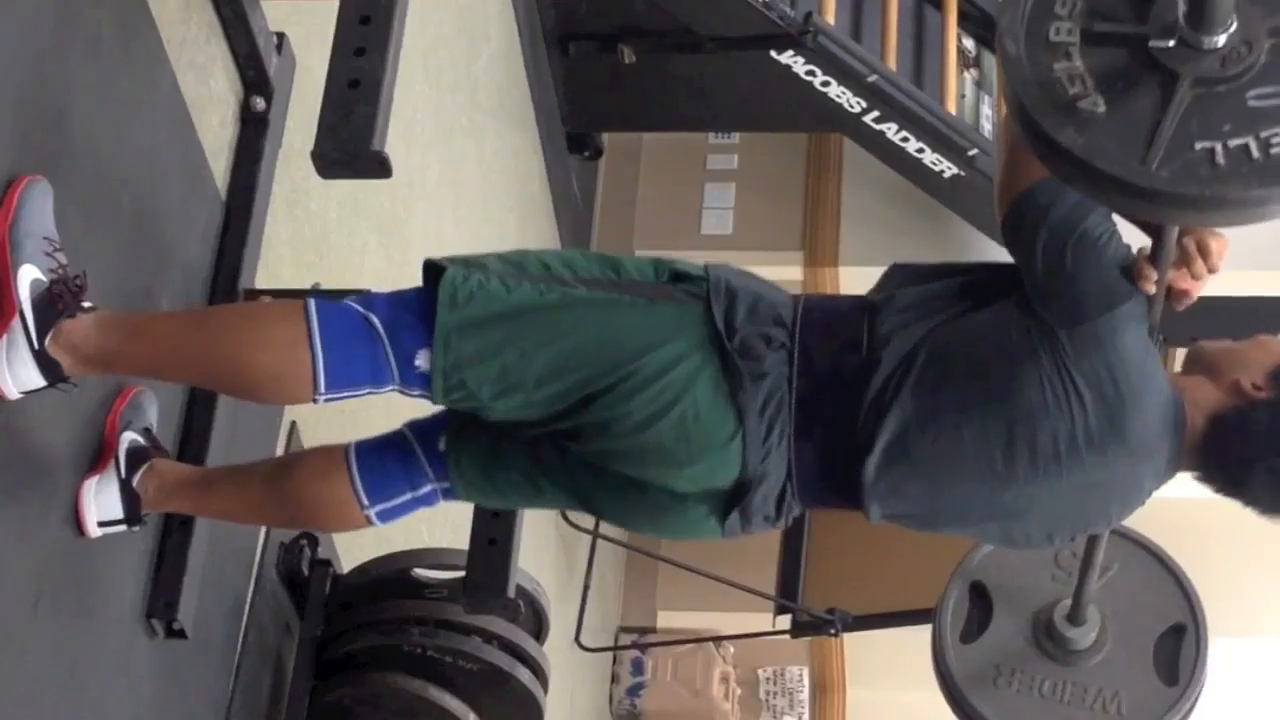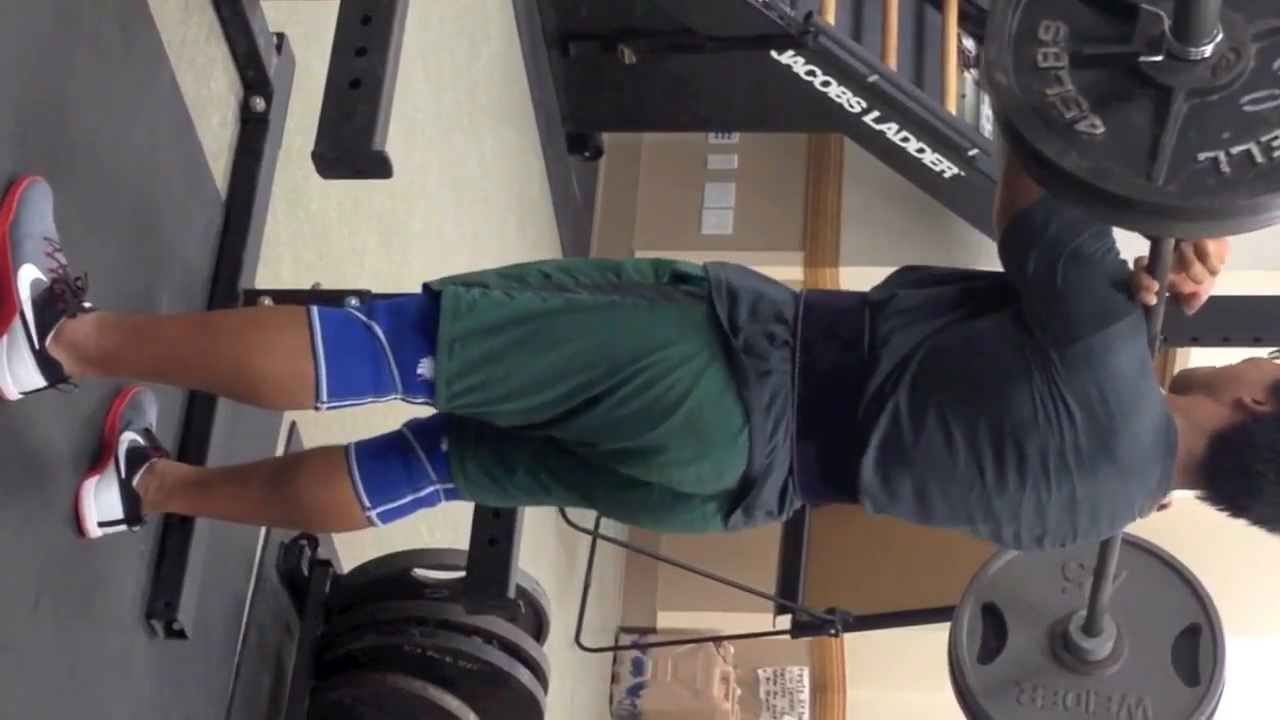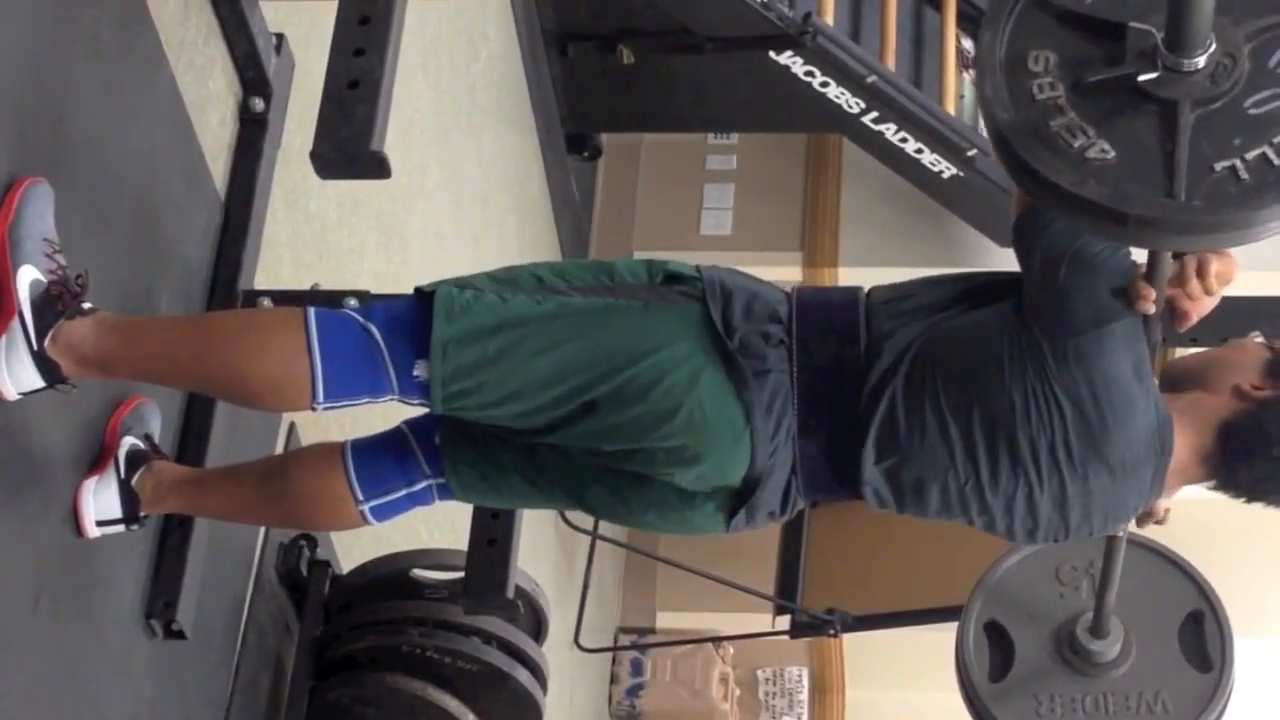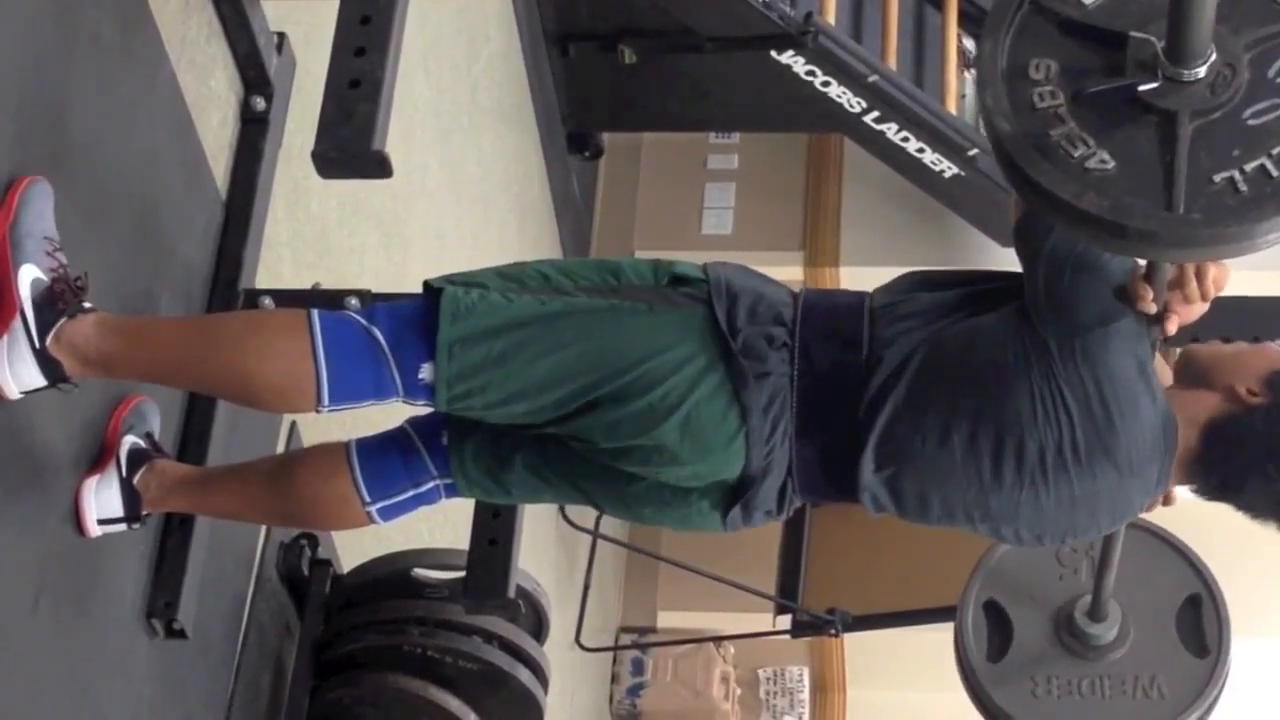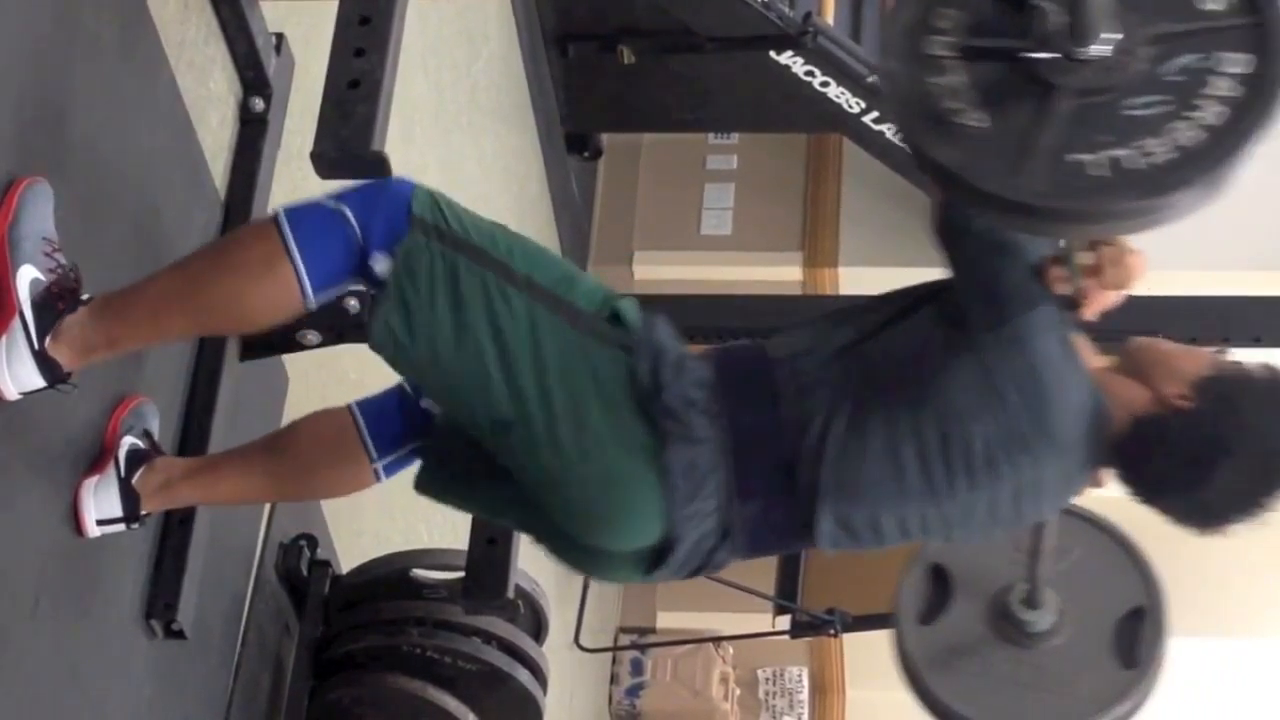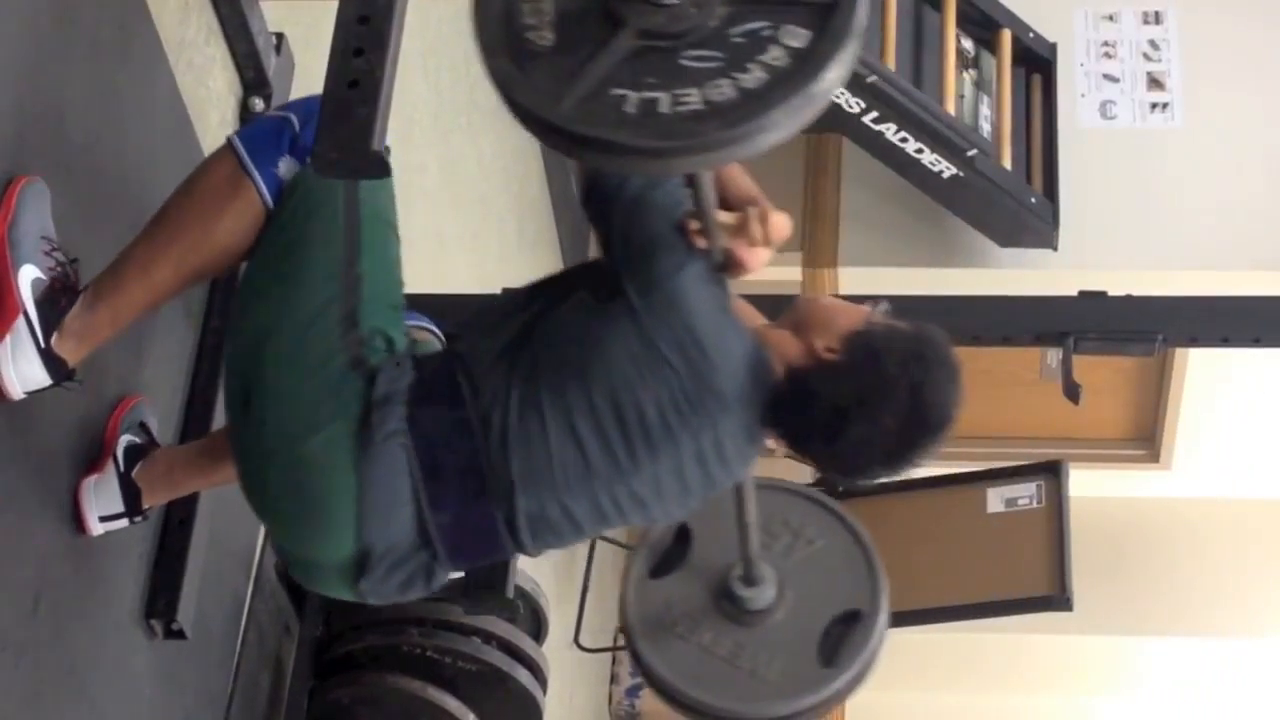
dt=0.7s
person 1, frame 1
left shoulder: (1107, 349)
right shoulder: (1121, 483)
left elbow: (1029, 149)
left hip: (720, 371)
right hip: (738, 479)
left knee: (365, 334)
right knee: (404, 471)
right ankle: (151, 483)
person 1, frame 2
left shoulder: (1102, 371)
right shoulder: (1109, 496)
left elbow: (1029, 173)
right wrist: (1152, 279)
right hip: (739, 472)
left knee: (370, 349)
right knee: (401, 472)
right ankle: (151, 486)
person 1, frame 3
left shoulder: (1099, 367)
right shoulder: (1105, 498)
right wrist: (1165, 291)
left hip: (716, 370)
right hip: (741, 474)
left knee: (362, 354)
right knee: (402, 464)
right ankle: (147, 485)
person 1, frame 4
left shoulder: (1105, 373)
right shoulder: (1112, 493)
left elbow: (1051, 212)
left wrist: (1141, 295)
right wrist: (1154, 297)
right hip: (735, 471)
left knee: (372, 351)
right knee: (426, 463)
right ankle: (154, 482)
person 1, frame 5
left shoulder: (1029, 365)
right shoulder: (1041, 481)
left elbow: (968, 205)
left wrist: (1058, 289)
right wrist: (1071, 287)
left hip: (647, 445)
right hip: (660, 527)
left knee: (377, 217)
right knee: (418, 415)
right ankle: (157, 483)
person 1, frame 6
left shoulder: (690, 324)
right shoulder: (727, 450)
left elbow: (616, 166)
right wrist: (738, 240)
left hip: (334, 469)
right hip: (380, 548)
left knee: (311, 133)
right knee: (417, 351)
right ankle: (149, 480)
